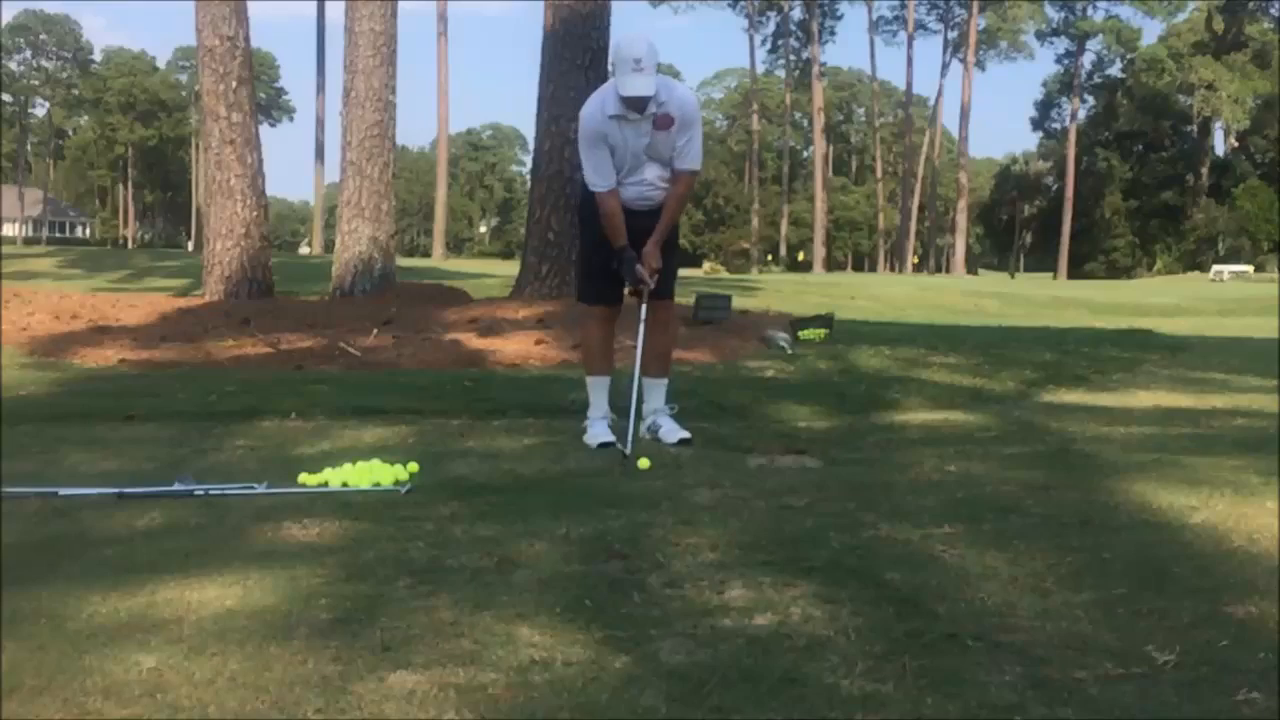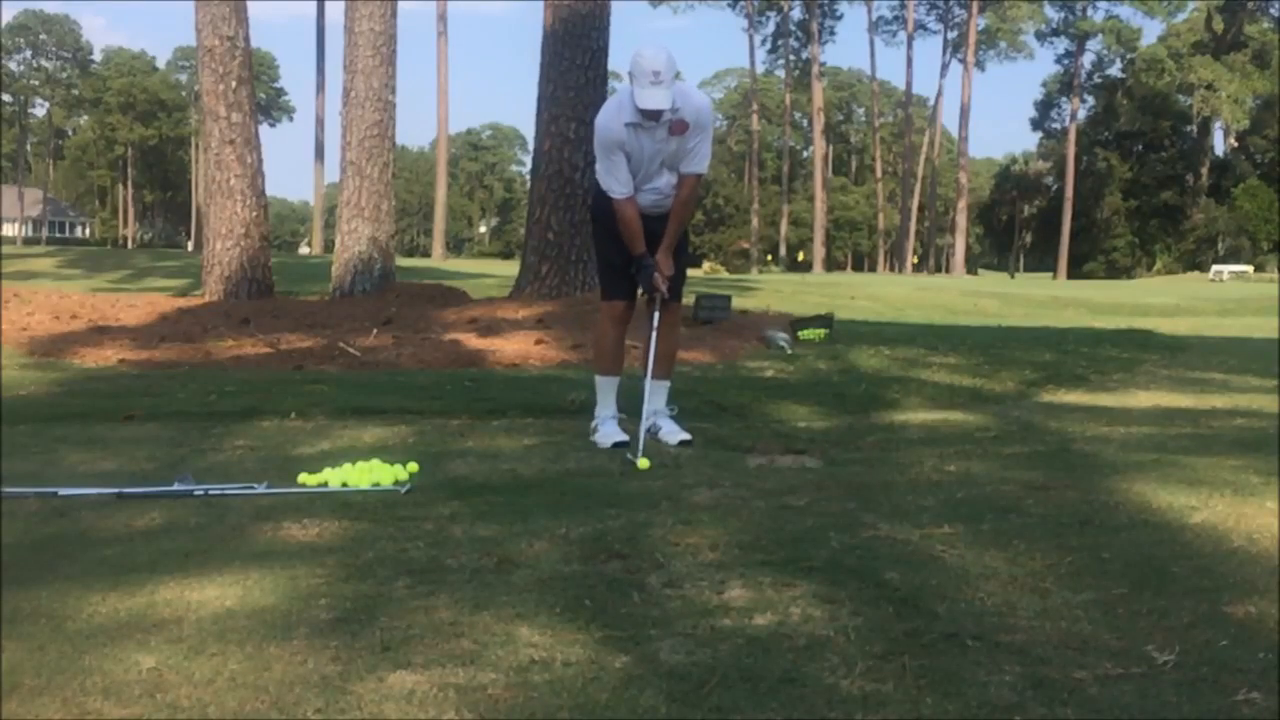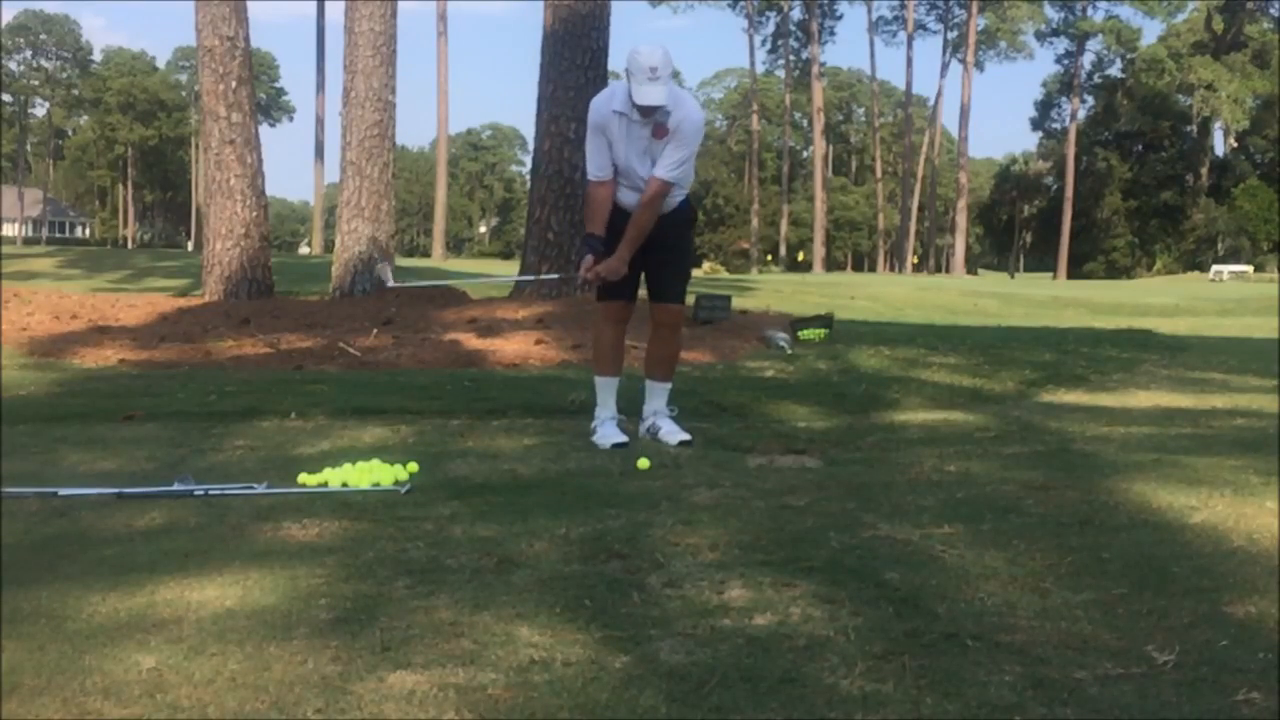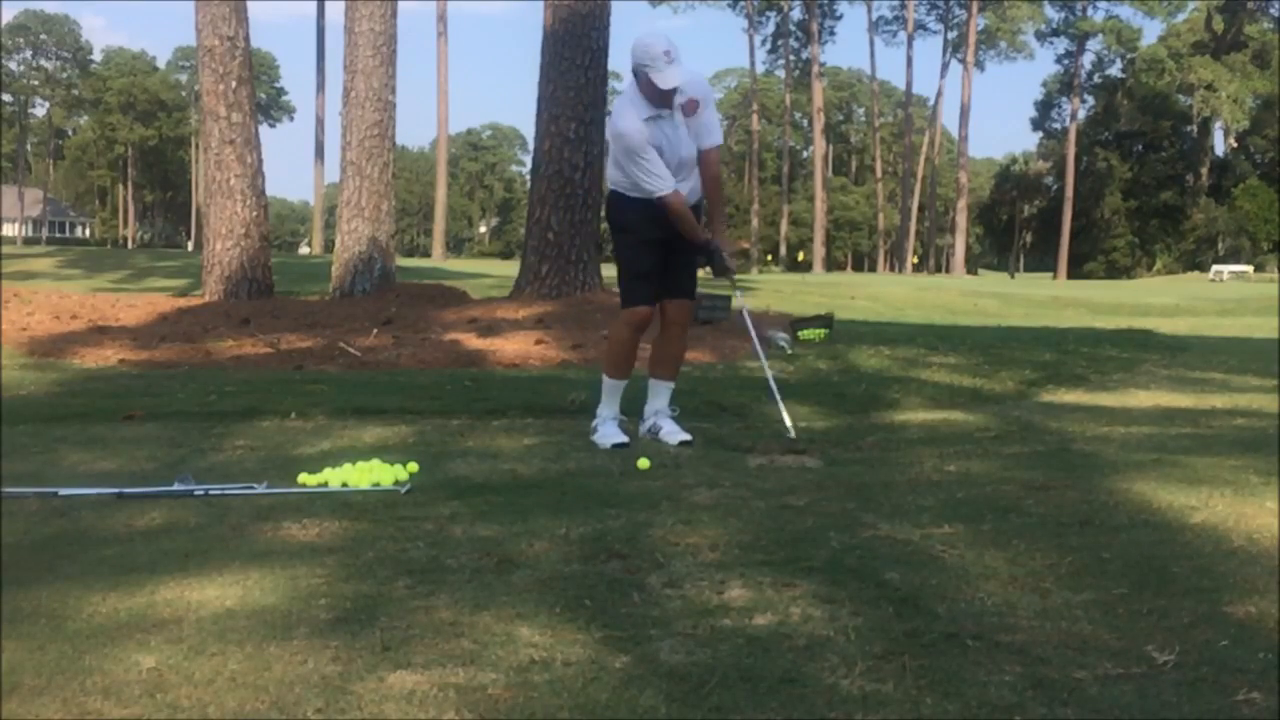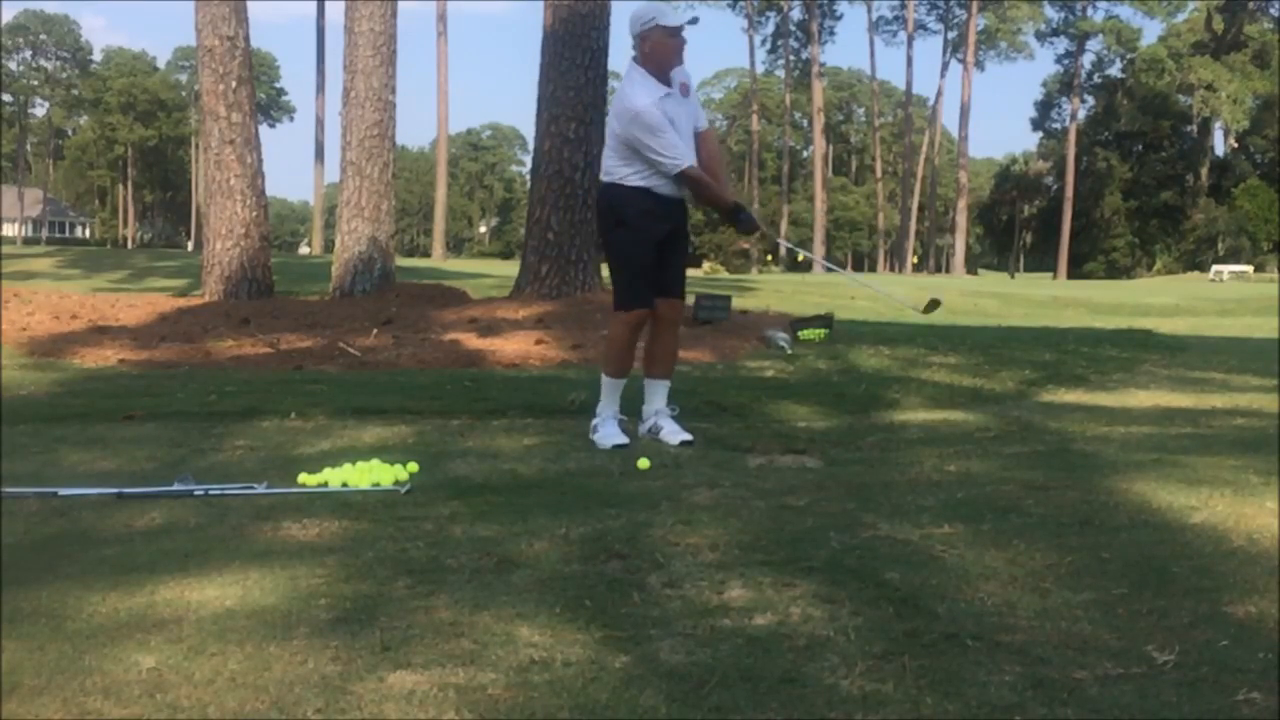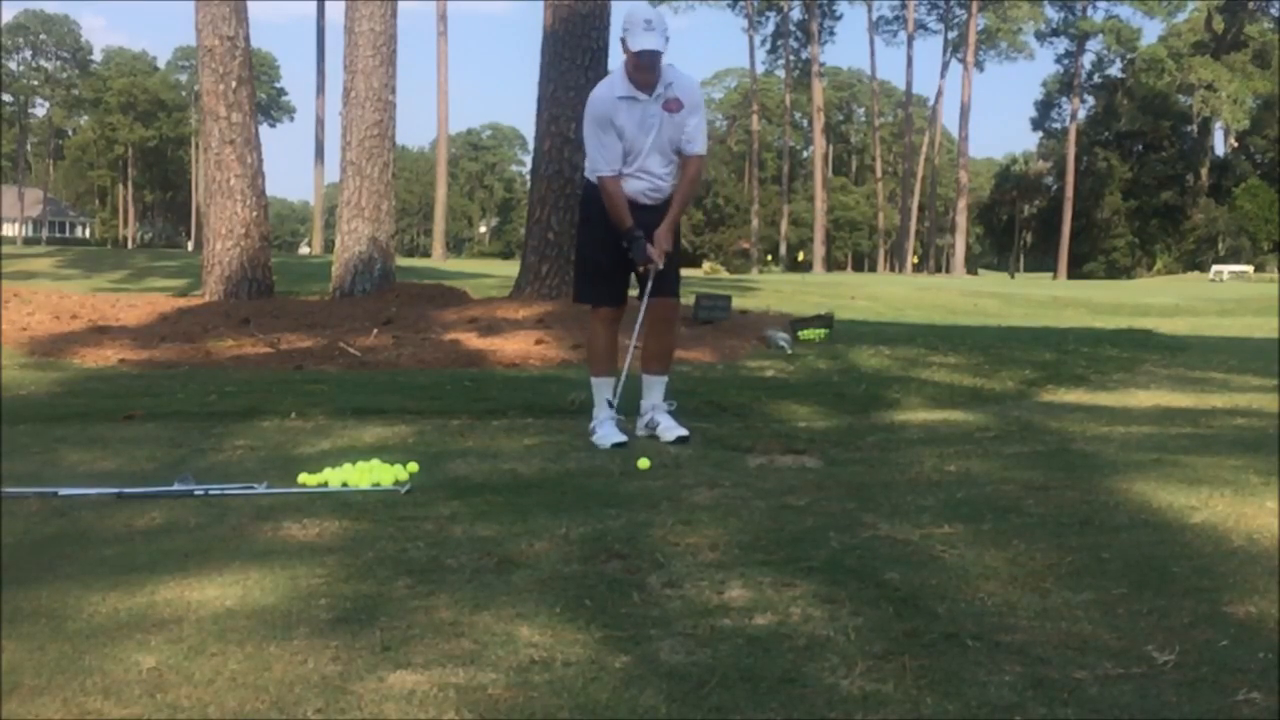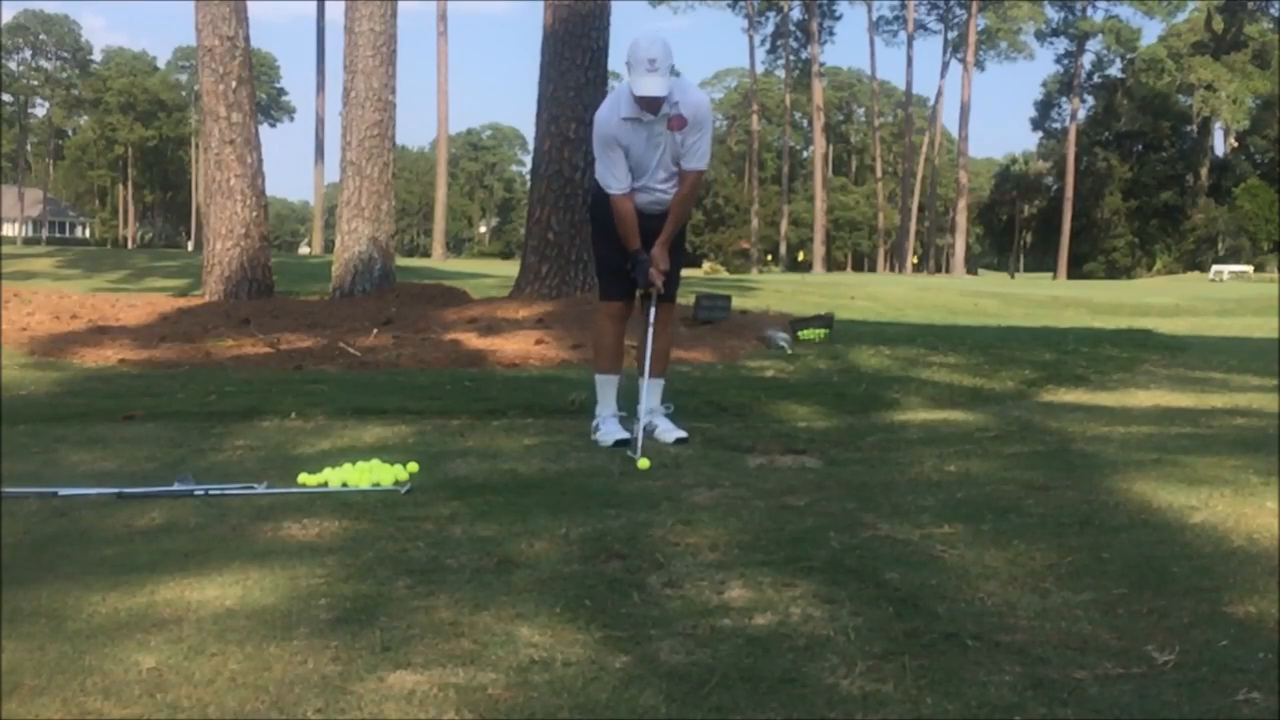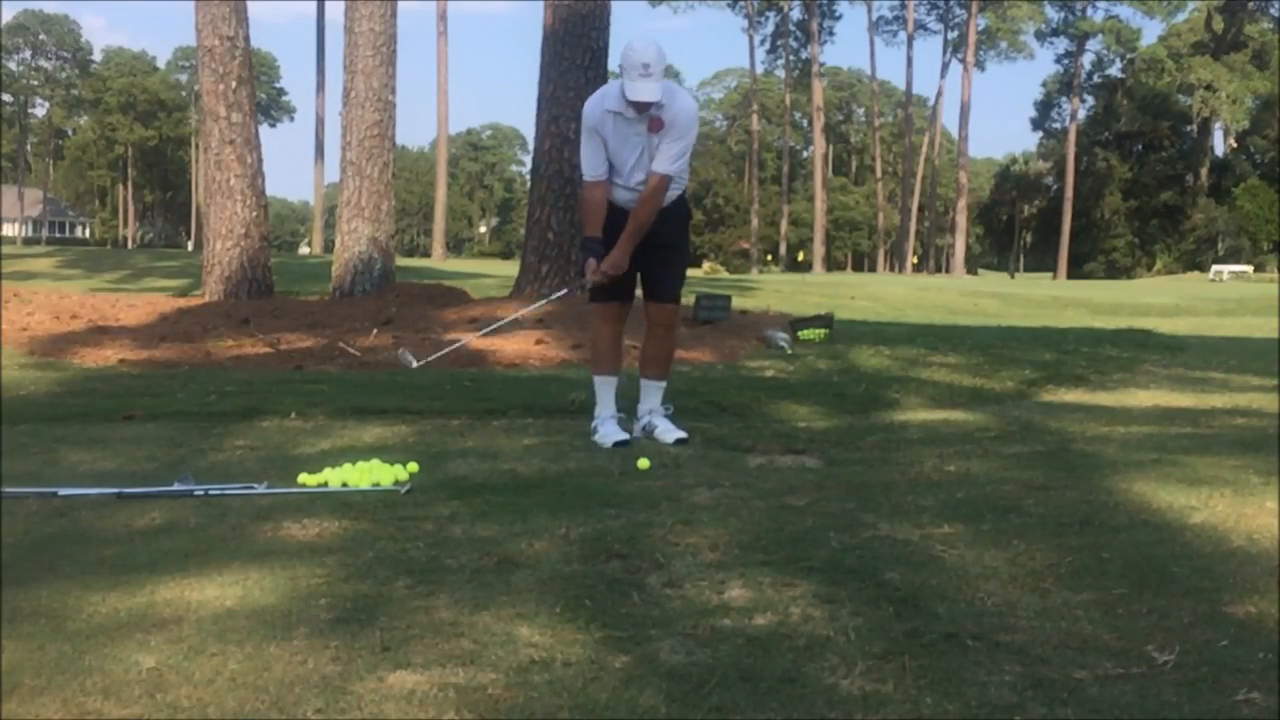
dt=0.5s
person 1, frame 1
left shoulder: (683, 102)
right shoulder: (594, 114)
left elbow: (684, 179)
right elbow: (605, 193)
left wrist: (655, 245)
right wrist: (624, 255)
left hip: (660, 211)
right hip: (605, 211)
left knee: (661, 309)
right knee: (600, 310)
left ankle: (655, 413)
right ankle: (598, 415)
person 1, frame 2
left shoulder: (697, 107)
right shoulder: (610, 121)
left elbow: (689, 185)
right elbow: (623, 200)
left wrist: (666, 252)
right wrist: (643, 263)
left hip: (671, 213)
right hip: (616, 213)
left knee: (669, 311)
right knee: (616, 308)
left ankle: (656, 413)
right ankle: (605, 415)
person 1, frame 3
left shoulder: (688, 115)
right shoulder: (603, 108)
left elbow: (656, 192)
right elbow: (600, 182)
left wrist: (622, 257)
right wrist: (592, 244)
left hip: (670, 216)
right hip: (617, 213)
left knee: (670, 315)
right knee: (613, 309)
left ankle: (656, 414)
right ankle: (605, 416)
person 1, frame 4
left shoulder: (695, 88)
right shoulder: (628, 124)
left elbow: (710, 161)
right elbow: (669, 196)
left wrist: (715, 228)
right wrist: (710, 247)
left hip: (685, 213)
right hip: (636, 214)
left knee: (679, 314)
right knee: (638, 311)
left ankle: (656, 412)
right ankle: (605, 415)
person 1, frame 5
left shoulder: (678, 75)
right shoulder: (639, 104)
left elbow: (704, 138)
right elbow: (688, 172)
left wrist: (727, 198)
right wrist: (733, 210)
left hip: (669, 206)
right hip: (630, 208)
left knee: (670, 310)
right knee: (635, 311)
left ankle: (655, 413)
right ankle: (605, 416)
person 1, frame 6
left shoulder: (687, 91)
right shoulder: (603, 100)
left elbow: (693, 162)
right elbow: (608, 178)
left wrist: (667, 227)
right wrist: (632, 238)
left hip: (661, 209)
right hip: (608, 210)
left knee: (665, 307)
right knee: (606, 310)
left ankle: (653, 409)
right ankle: (603, 416)
person 1, frame 7
left shoulder: (695, 104)
right shoulder: (609, 117)
left elbow: (691, 179)
right elbow: (620, 196)
left wrist: (662, 246)
right wrist: (638, 258)
left hip: (669, 213)
right hip: (615, 212)
left knee: (664, 308)
right knee: (614, 307)
left ankle: (651, 411)
right ankle: (606, 415)
person 1, frame 8
left shoulder: (682, 109)
right shoulder: (597, 108)
left elbow: (656, 187)
right elbow: (595, 182)
left wrist: (623, 252)
right wrist: (592, 246)
left hip: (666, 215)
right hip: (614, 212)
left knee: (665, 314)
right knee: (609, 310)
left ankle: (651, 412)
right ankle: (605, 415)
